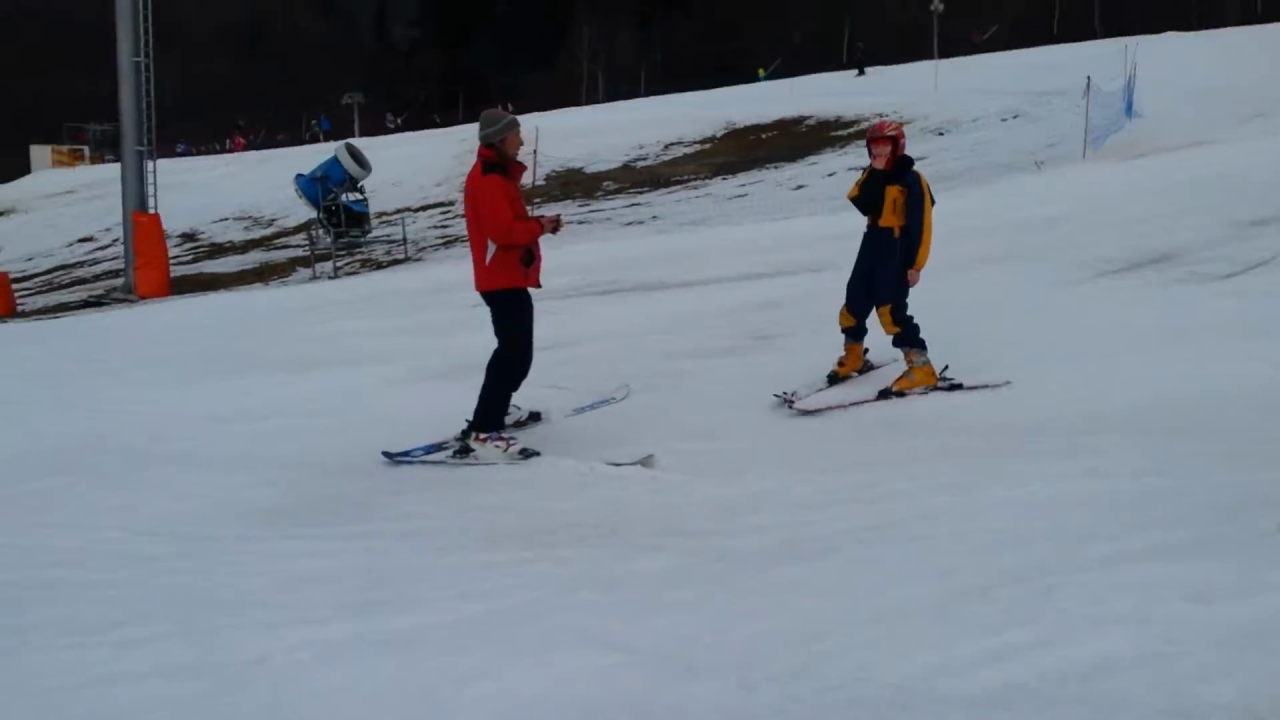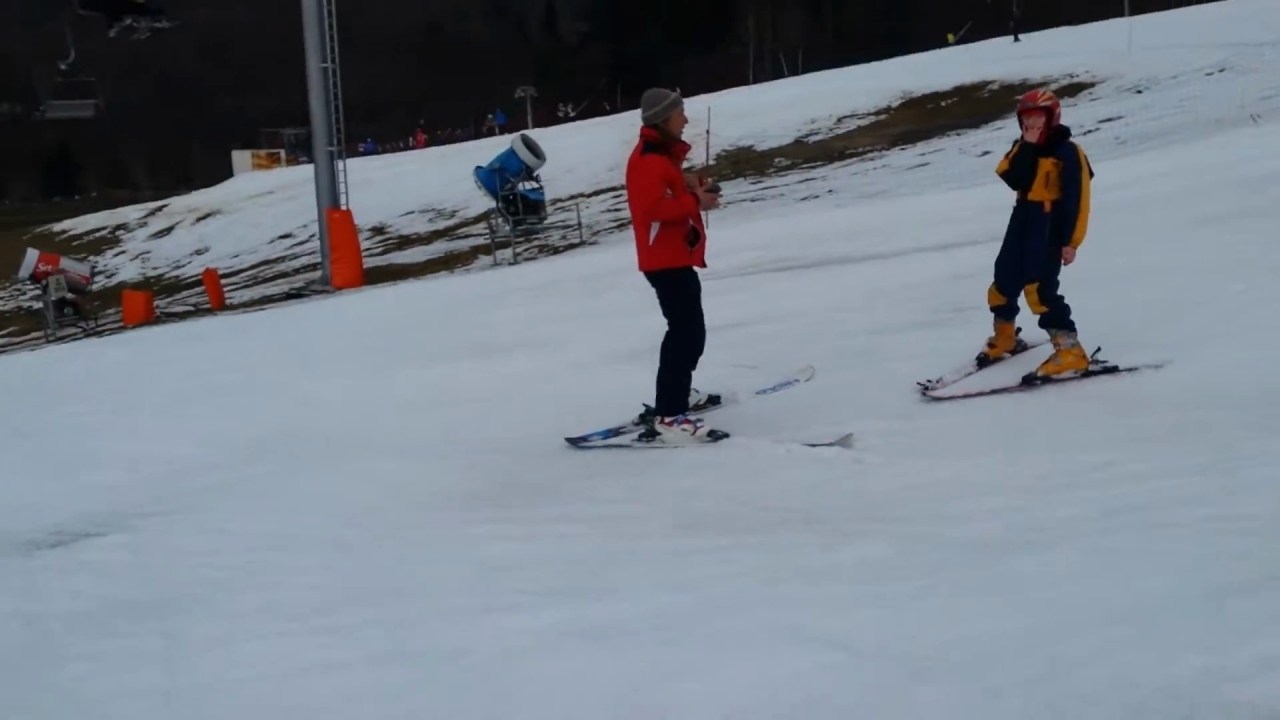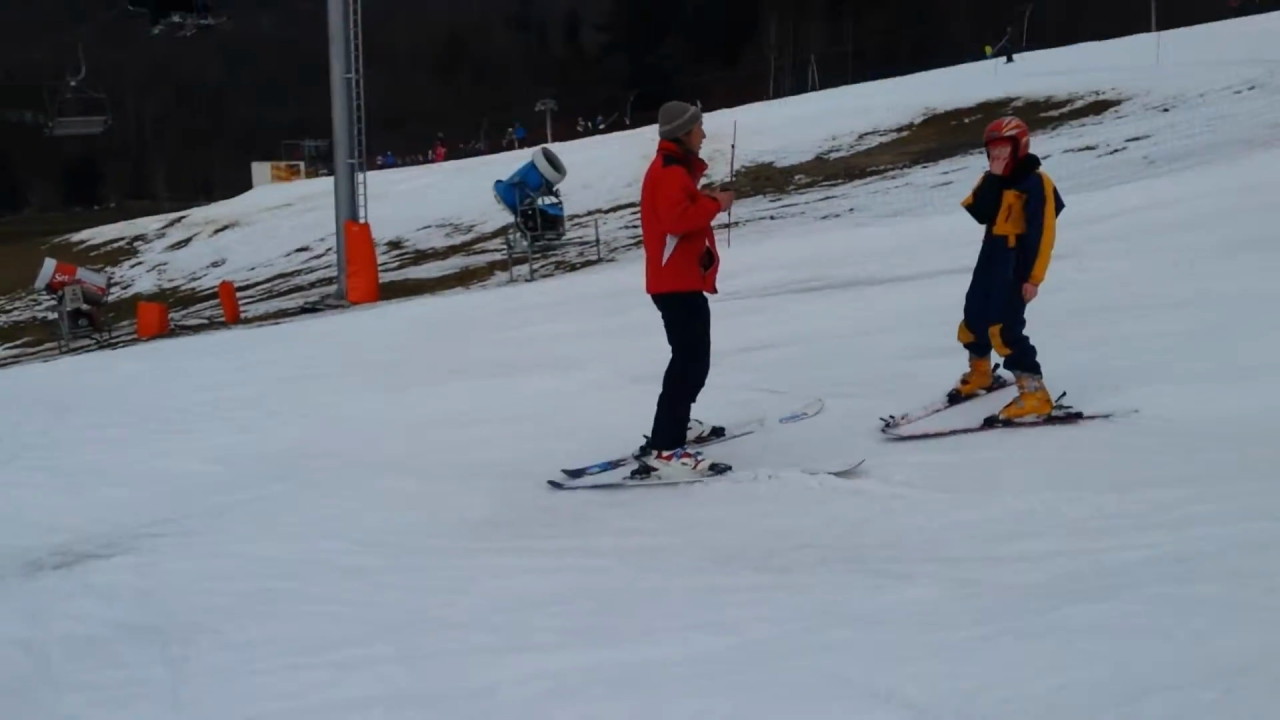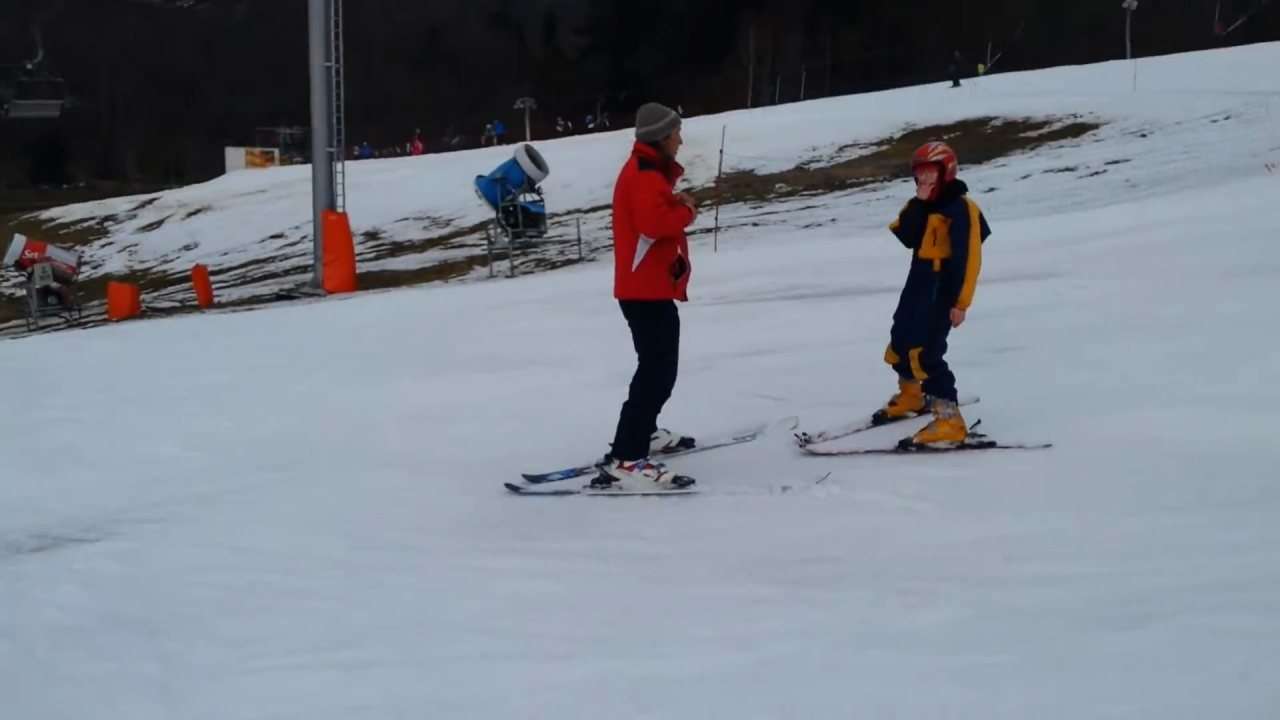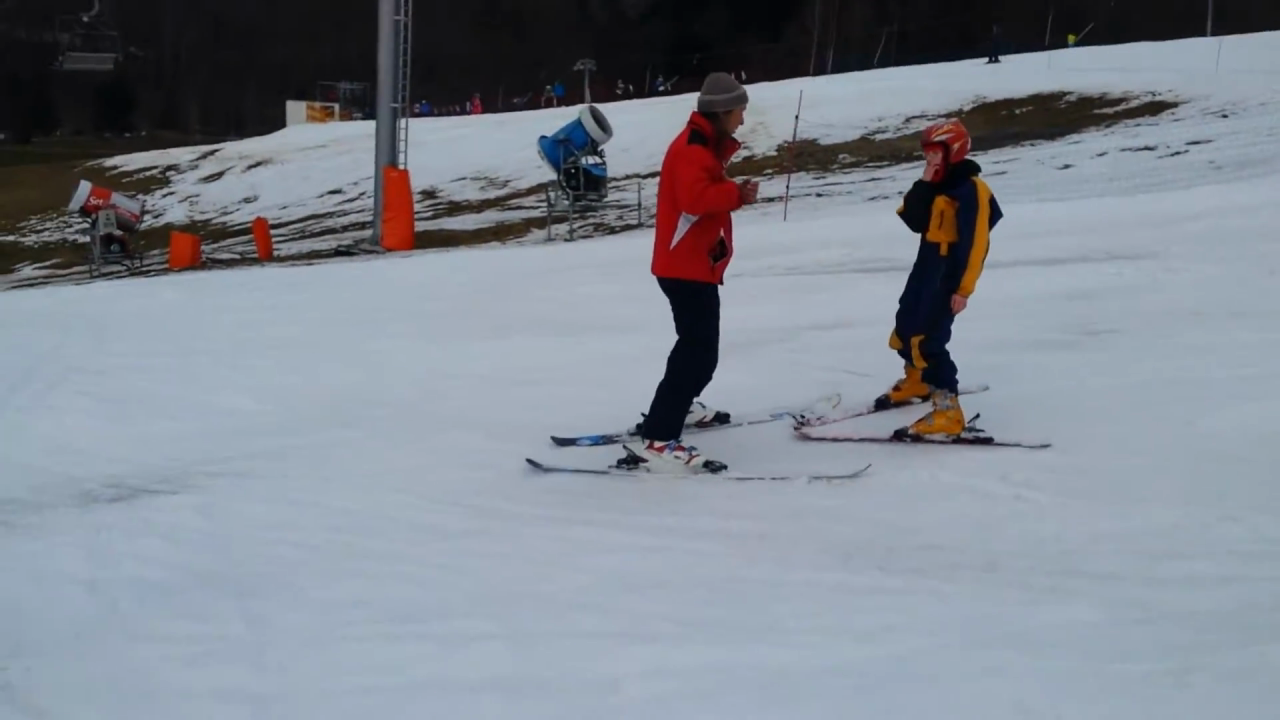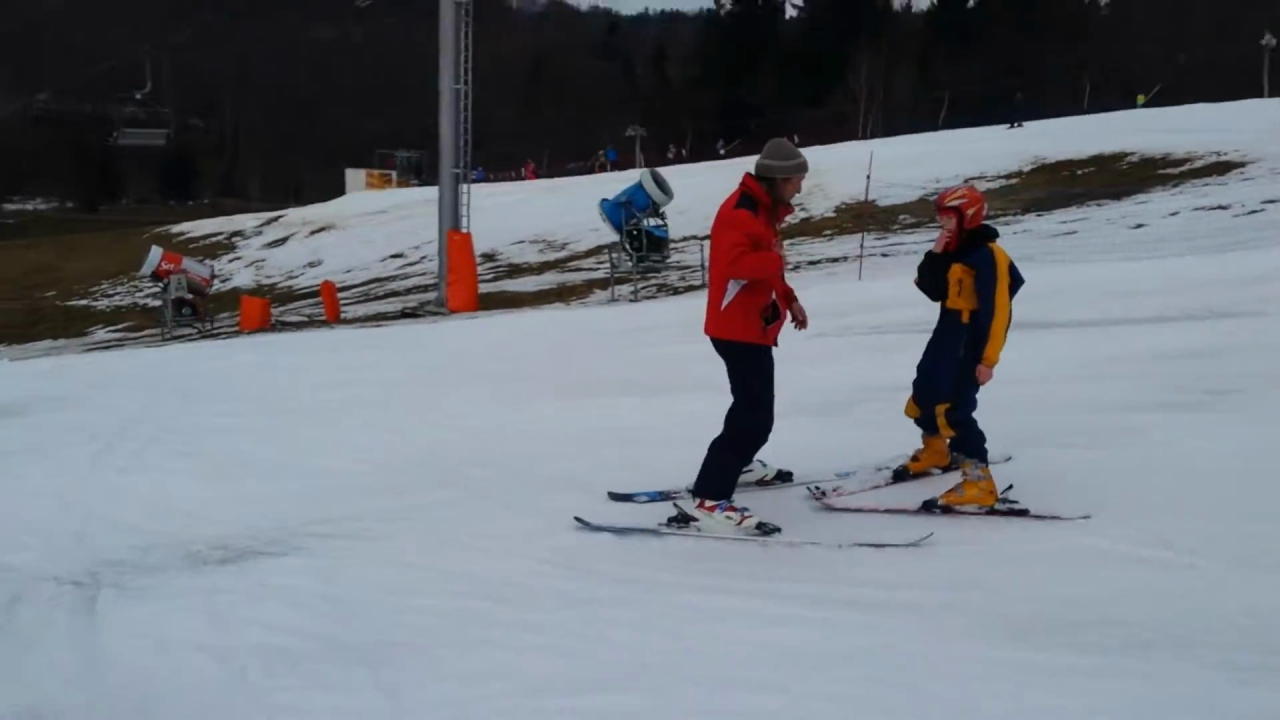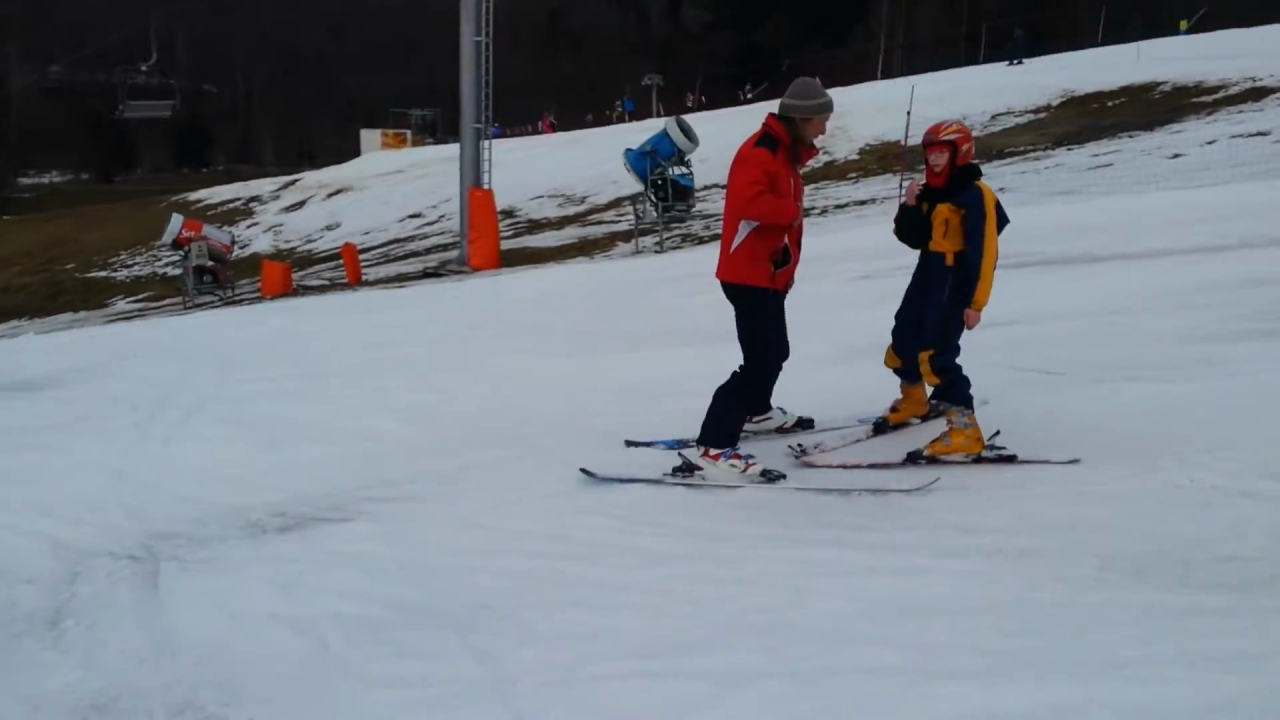
dt=0.4s
person 1, frame 1
left shoulder: (495, 173)
right shoulder: (489, 178)
right elbow: (502, 230)
left wrist: (538, 222)
right wrist: (539, 226)
left hip: (506, 276)
right hip: (503, 279)
left knee: (511, 349)
right knee: (515, 355)
left ankle: (497, 410)
right ankle: (483, 432)
person 1, frame 2
left shoulder: (661, 154)
right shoulder: (649, 158)
right elbow: (652, 207)
left wrist: (691, 186)
right wrist: (696, 201)
left hip: (673, 256)
right hip: (667, 259)
left knee: (684, 331)
right knee: (689, 335)
left ankle: (675, 395)
right ankle: (668, 416)
person 1, frame 3
left shoulder: (673, 168)
right shoulder: (669, 170)
right elbow: (676, 220)
left wrist: (707, 202)
right wrist: (714, 205)
left hip: (679, 279)
right hip: (678, 282)
left knee: (688, 358)
right knee: (692, 363)
left ankle: (676, 424)
right ankle: (665, 448)
person 1, frame 4
left shoulder: (645, 171)
right shoulder: (644, 173)
right elbow: (654, 222)
left wrist: (676, 205)
right wrist: (686, 212)
left hip: (646, 286)
right hip: (647, 289)
left knee: (658, 366)
right knee: (657, 372)
left ankle: (644, 432)
right ankle: (626, 458)
person 1, frame 5
left shoulder: (704, 145)
right shoulder: (693, 148)
left elbow: (709, 196)
right elbow: (695, 199)
left wrist: (738, 194)
right wrist: (734, 190)
left hip: (692, 264)
right hip: (688, 267)
left knee: (694, 343)
right knee: (701, 355)
left ankle: (679, 407)
person 1, frame 6
left shoulder: (760, 208)
right shoulder: (742, 210)
right elbow: (734, 263)
left wrist: (789, 298)
right wrist: (776, 260)
left hip: (748, 326)
right hip: (740, 329)
left knee: (751, 402)
right knee: (756, 417)
left ankle: (739, 463)
right ankle: (708, 497)
person 1, frame 7
left shoulder: (784, 151)
right shoulder: (761, 151)
right elbow: (748, 203)
left wrist: (788, 258)
right wrist: (791, 211)
left hip: (768, 272)
right hip: (751, 274)
left knee: (773, 351)
right knee: (762, 361)
left ankle: (756, 411)
person 2, frame 1
left shoulder: (912, 180)
right shoulder: (873, 176)
left elbow: (921, 224)
right elbow: (863, 205)
left wrist: (916, 263)
right wrist: (874, 174)
left hip: (897, 250)
right hip: (872, 244)
left knee: (890, 309)
right knee: (855, 304)
left ankle: (921, 368)
right ankle: (854, 357)
person 2, frame 2
left shoulder: (1068, 151)
right shoulder: (1023, 148)
left elbow: (1077, 199)
right elbow: (1013, 179)
left wrist: (1072, 240)
right wrist: (1026, 147)
left hip: (1050, 224)
right hip: (1022, 219)
left knee: (1038, 287)
right knee: (1004, 281)
left ankle: (1070, 350)
right ankle: (1005, 336)
person 2, frame 3
left shoulder: (1035, 182)
right shoulder: (995, 179)
left elbow: (1043, 232)
right elbow: (981, 214)
left wrist: (1034, 276)
right wrist: (992, 180)
left hip: (1016, 259)
right hip: (991, 254)
left knee: (1003, 328)
right knee: (973, 318)
left ankle: (1035, 393)
right ankle: (980, 373)
person 2, frame 4
left shoulder: (961, 207)
right shoulder: (922, 204)
left elbow: (968, 257)
right elbow: (907, 238)
left wrist: (961, 301)
right wrist: (918, 204)
left hip: (943, 284)
right hip: (919, 279)
left knee: (924, 351)
right knee: (900, 341)
left ankle: (950, 420)
right ankle: (912, 395)
person 2, frame 5
left shoulder: (971, 189)
right shoulder: (935, 185)
left elbow: (975, 243)
right elbow: (915, 222)
left wrist: (963, 288)
right wrist: (922, 186)
left hip: (949, 270)
right hip: (927, 264)
left knee: (927, 338)
right knee: (905, 328)
left ankle: (948, 412)
right ankle: (917, 381)
person 2, frame 6
left shoulder: (988, 256)
right shoulder: (953, 249)
left elbow: (996, 311)
right elbow: (933, 291)
left wrist: (988, 357)
right wrist: (935, 256)
left hip: (971, 338)
right hip: (947, 332)
left knee: (952, 407)
right knee: (923, 394)
left ankle: (979, 482)
right ankle: (936, 451)
person 2, frame 7
left shoulder: (975, 195)
right shoulder: (931, 191)
left elbow: (984, 253)
right elbow: (914, 238)
left wrist: (976, 302)
right wrist: (909, 207)
left hip: (955, 282)
right hip: (926, 276)
left knee: (934, 354)
right knee: (902, 342)
left ankle: (965, 430)
right ankle: (914, 401)
